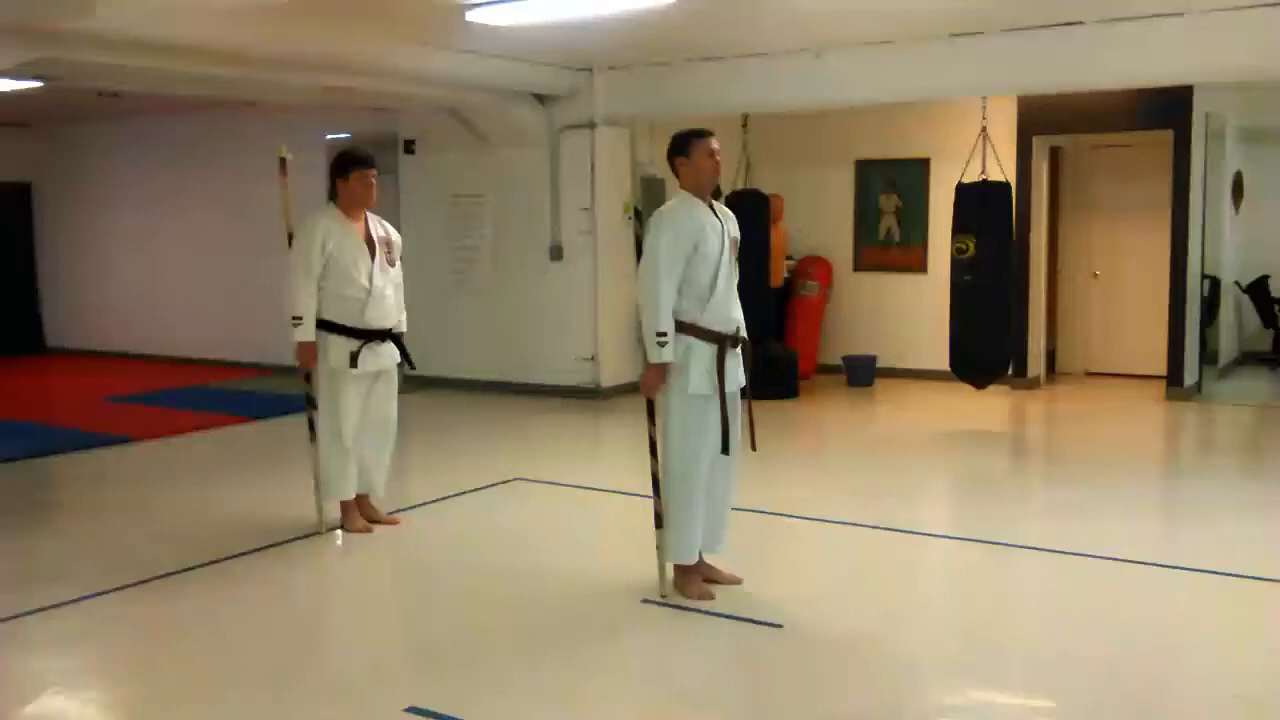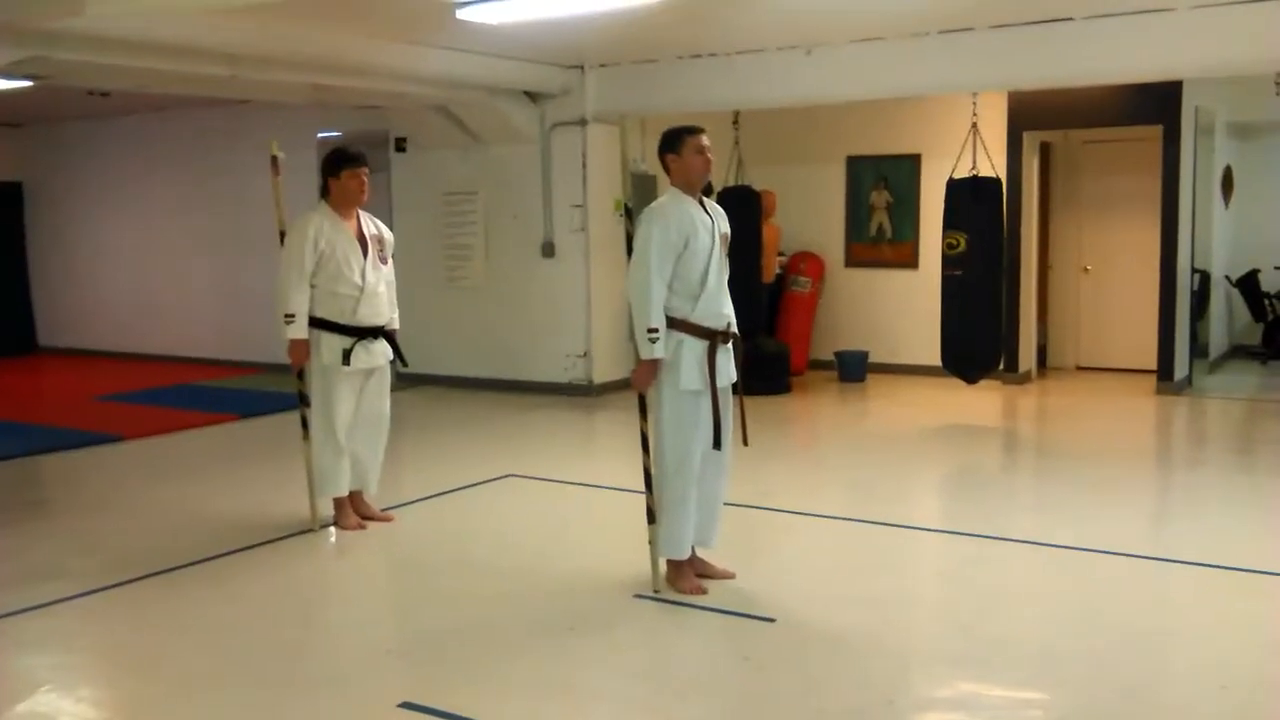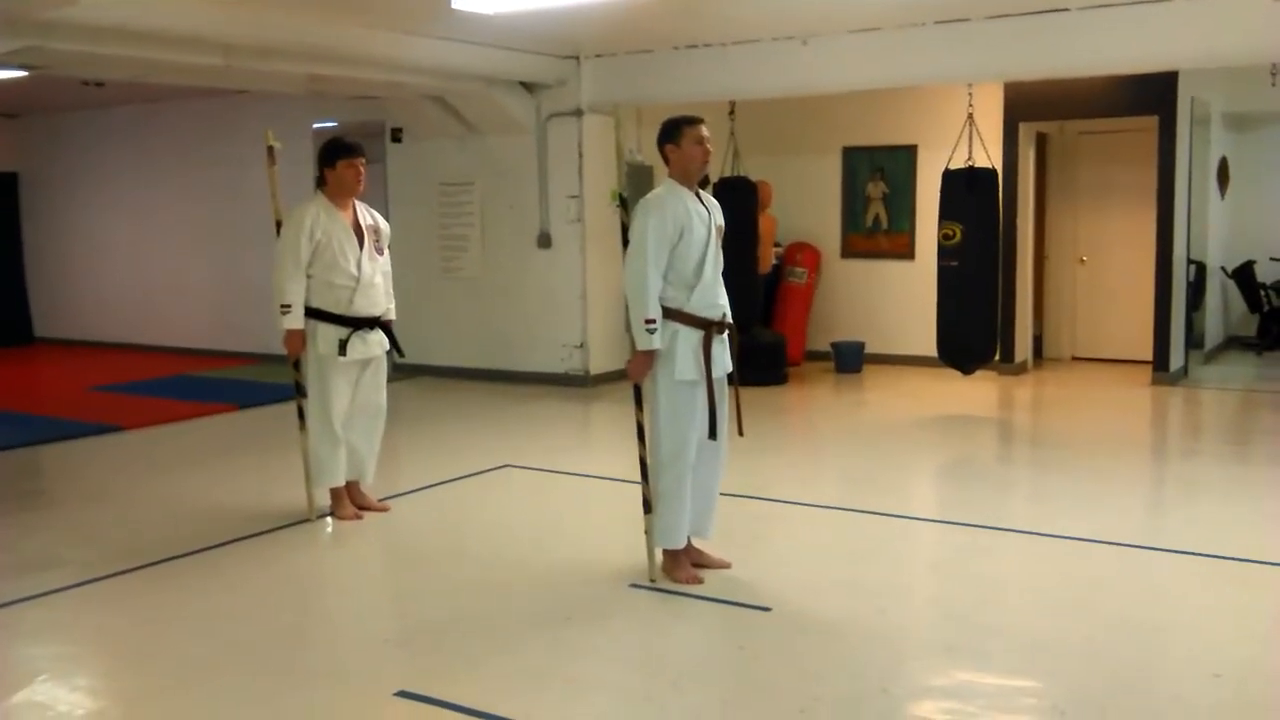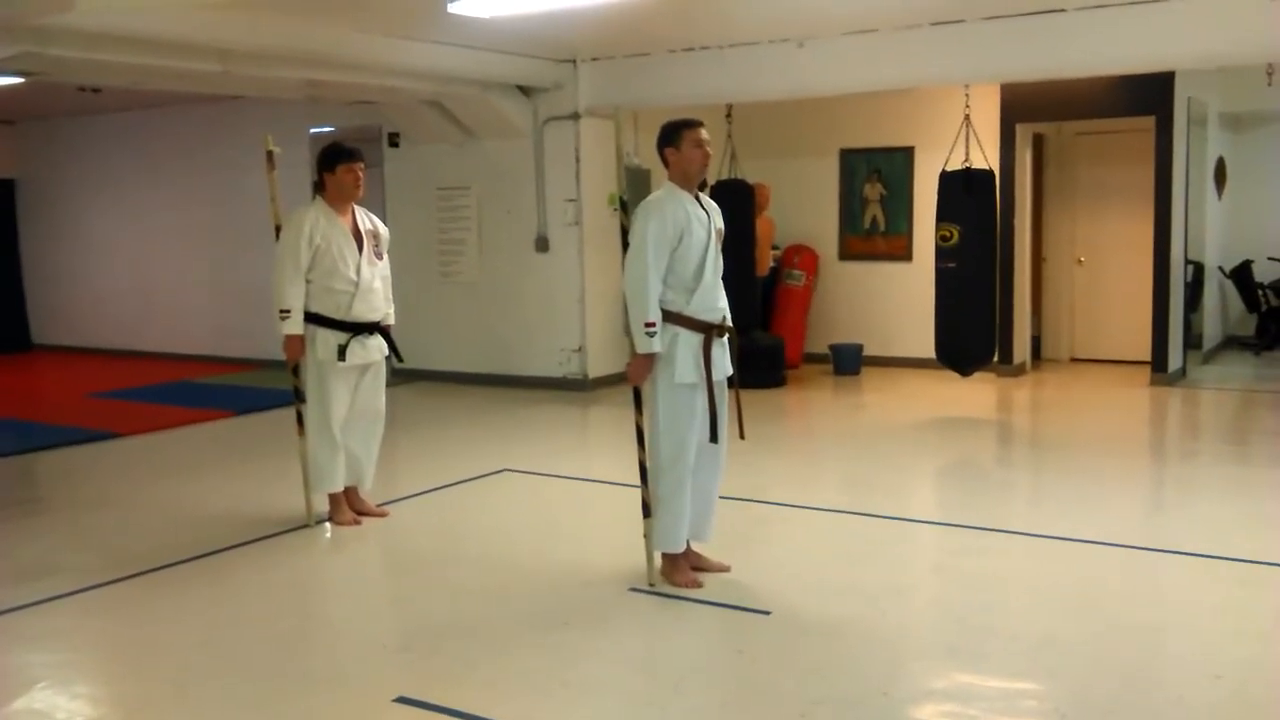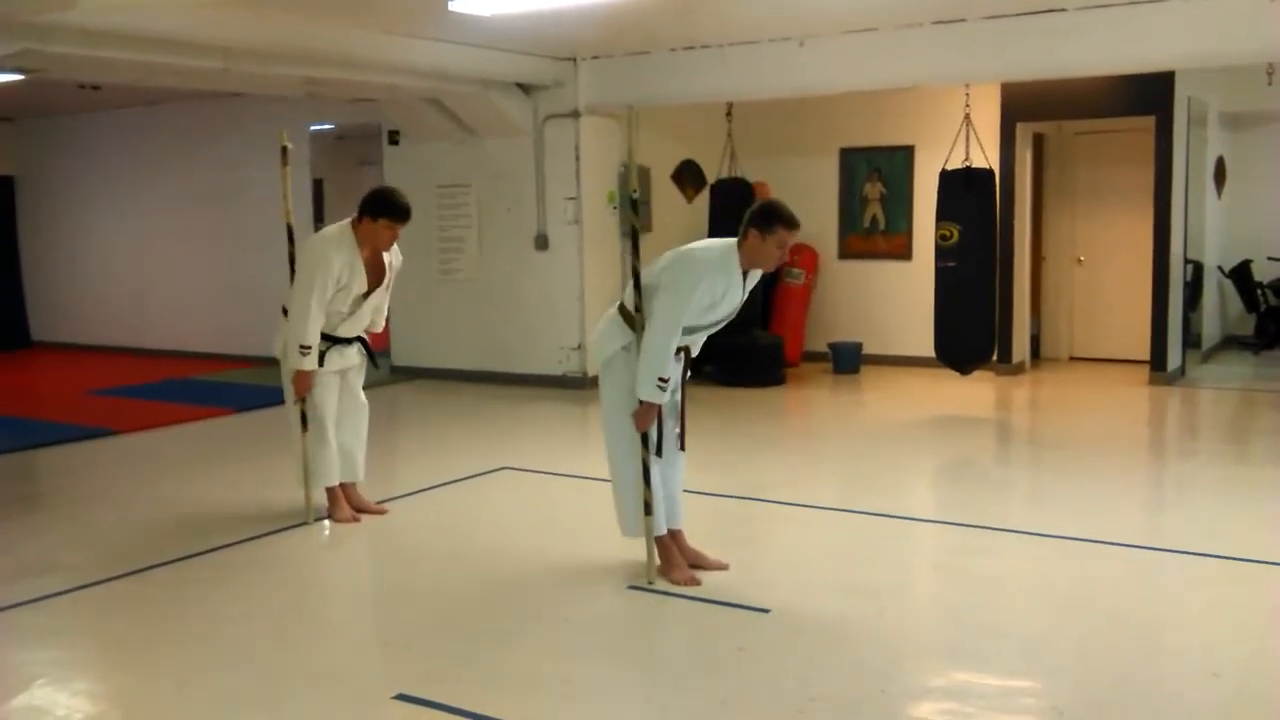
dt=1s
person 1, frame 1
left shoulder: (726, 218)
right shoulder: (672, 219)
right elbow: (656, 291)
left wrist: (737, 343)
right wrist: (657, 360)
left hip: (724, 354)
right hip: (690, 356)
left knee: (719, 458)
right knee: (688, 461)
left ankle: (701, 557)
right ankle: (684, 566)
person 1, frame 2
left shoulder: (717, 214)
right shoulder: (663, 216)
right elbow: (647, 288)
left wrist: (729, 338)
right wrist: (649, 356)
left hip: (715, 350)
right hip: (682, 351)
left knee: (712, 455)
right knee: (681, 457)
left ankle: (693, 552)
right ankle: (676, 561)
person 1, frame 3
left shoulder: (711, 206)
right shoulder: (658, 207)
right elbow: (642, 279)
left wrist: (723, 329)
right wrist: (645, 347)
left hip: (710, 341)
right hip: (676, 342)
left knee: (708, 446)
right knee: (676, 448)
left ankle: (689, 542)
right ankle: (672, 551)
person 1, frame 4
left shoulder: (711, 209)
right shoulder: (658, 210)
right elbow: (641, 283)
right wrist: (644, 350)
left hip: (710, 343)
right hip: (676, 345)
left knee: (707, 450)
right knee: (675, 451)
left ankle: (687, 545)
right ankle: (671, 555)
person 1, frame 5
left shoulder: (750, 270)
right shoulder: (700, 267)
right elbow: (660, 335)
left wrist: (681, 362)
right wrist: (650, 400)
left hip: (668, 349)
right hip: (629, 345)
left knee: (668, 444)
right knee: (638, 446)
left ankle: (677, 541)
right ankle: (667, 552)
person 2, frame 1
left shoulder: (386, 233)
right shoulder: (319, 229)
right elbow: (303, 286)
left wrist: (399, 332)
right wrist: (304, 339)
left hip: (381, 346)
right hip: (340, 346)
left knee: (379, 424)
right knee: (340, 426)
left ankle: (366, 500)
right ankle: (347, 507)
person 2, frame 2
left shoulder: (378, 230)
right shoulder: (311, 227)
right elbow: (295, 284)
left wrist: (392, 328)
right wrist: (297, 336)
left hip: (374, 343)
right hip: (333, 343)
left knee: (372, 422)
right knee: (333, 423)
left ankle: (360, 497)
right ankle: (341, 504)
person 2, frame 3
left shoulder: (374, 221)
right shoulder: (307, 218)
right elbow: (291, 274)
left wrist: (388, 318)
right wrist: (293, 326)
left hip: (370, 333)
right hip: (329, 333)
left knee: (368, 411)
right knee: (329, 413)
left ankle: (356, 487)
right ankle: (337, 495)
person 2, frame 4
left shoulder: (373, 225)
right shoulder: (306, 223)
right elbow: (290, 279)
left wrist: (387, 323)
right wrist: (292, 332)
left hip: (369, 338)
right hip: (328, 338)
left knee: (367, 416)
right knee: (328, 418)
left ankle: (355, 492)
right ankle: (336, 500)
person 2, frame 5
left shoulder: (389, 253)
right shoulder: (327, 250)
right elbow: (307, 311)
left wrist: (372, 331)
right wrist: (304, 366)
left hip: (350, 343)
right hip: (313, 344)
left knee: (352, 412)
right knee: (320, 416)
left ankle: (351, 490)
right ankle: (335, 497)
